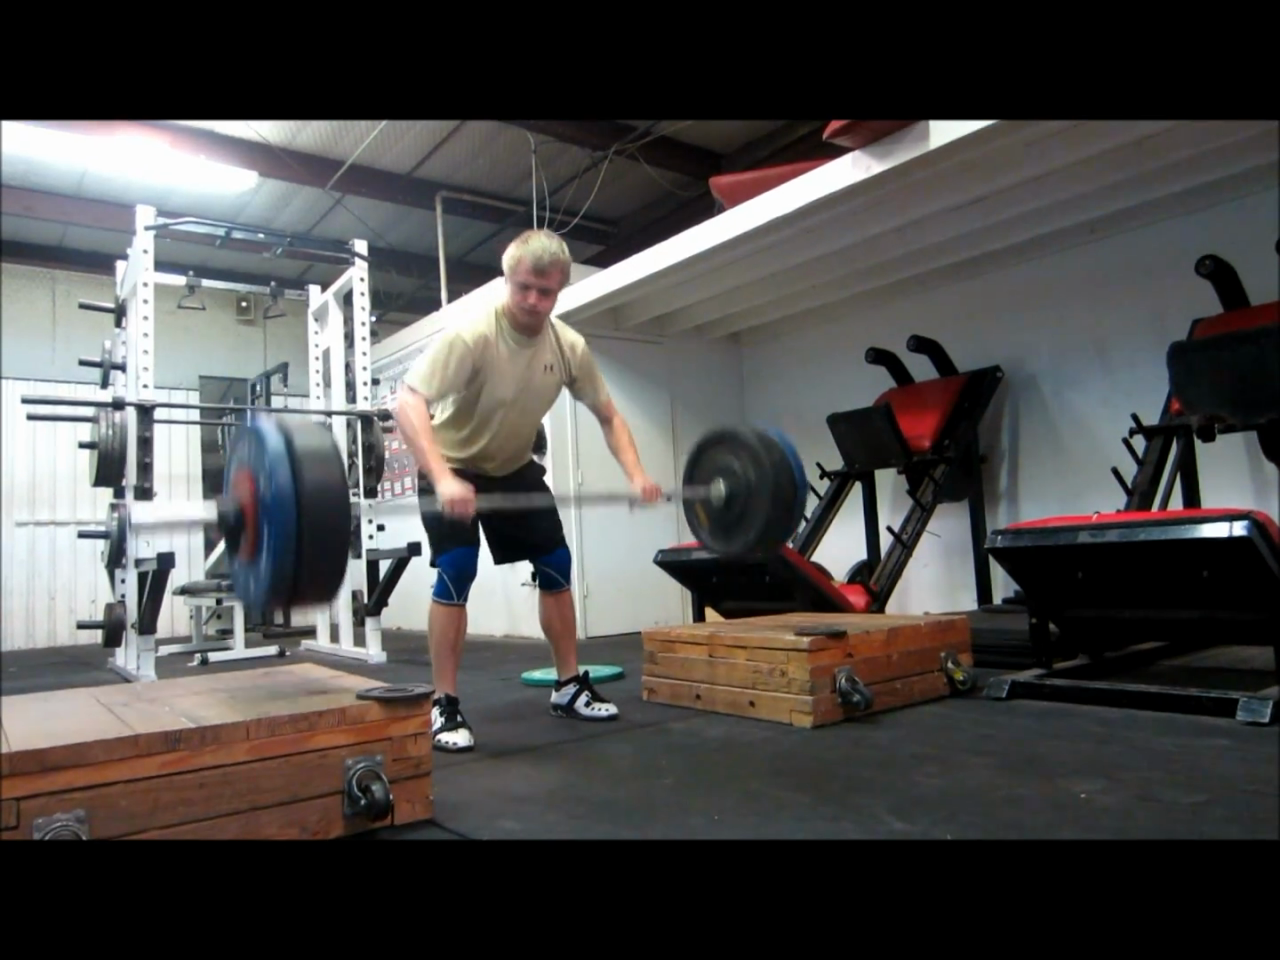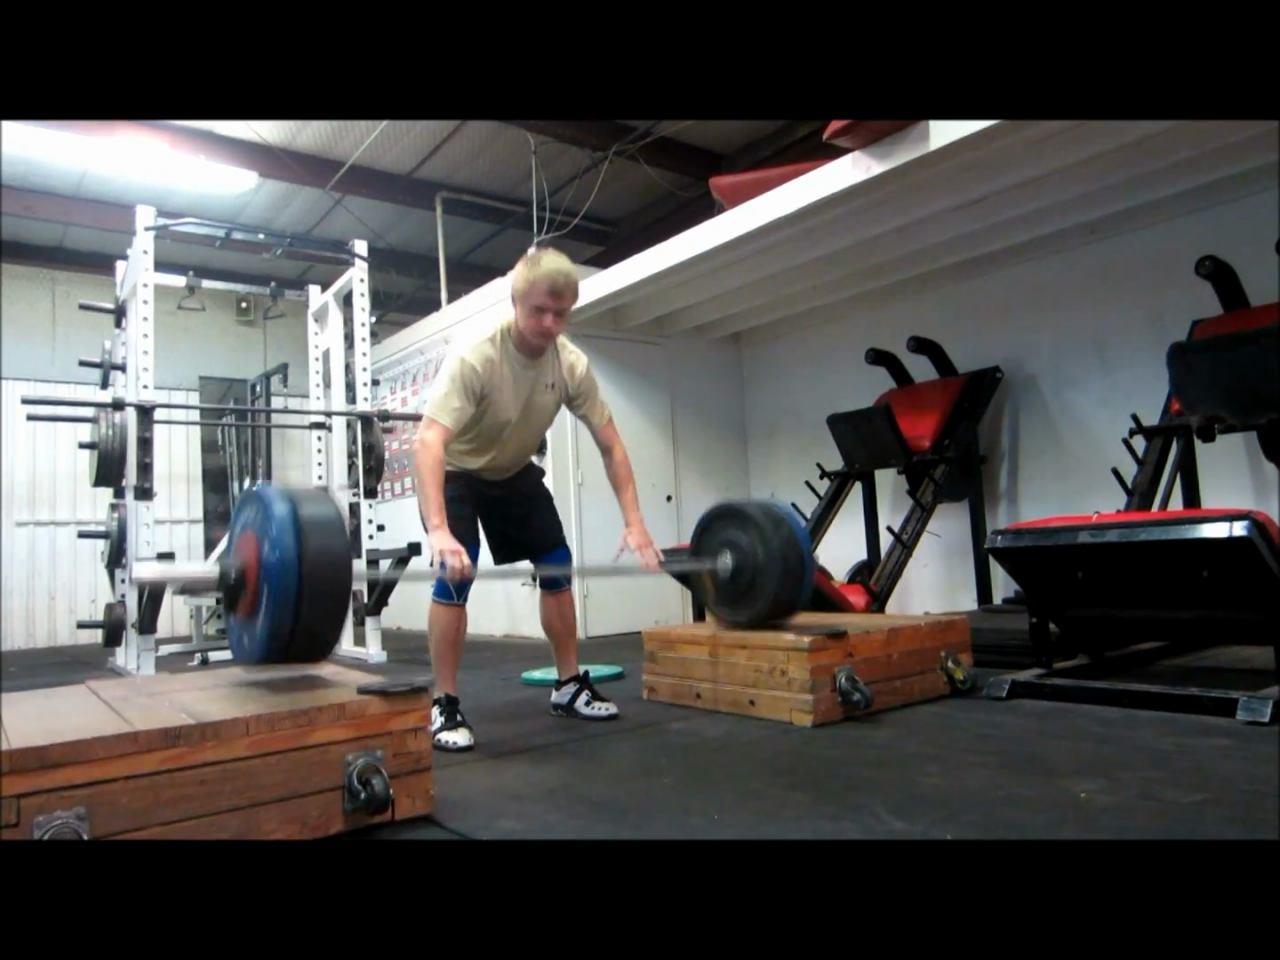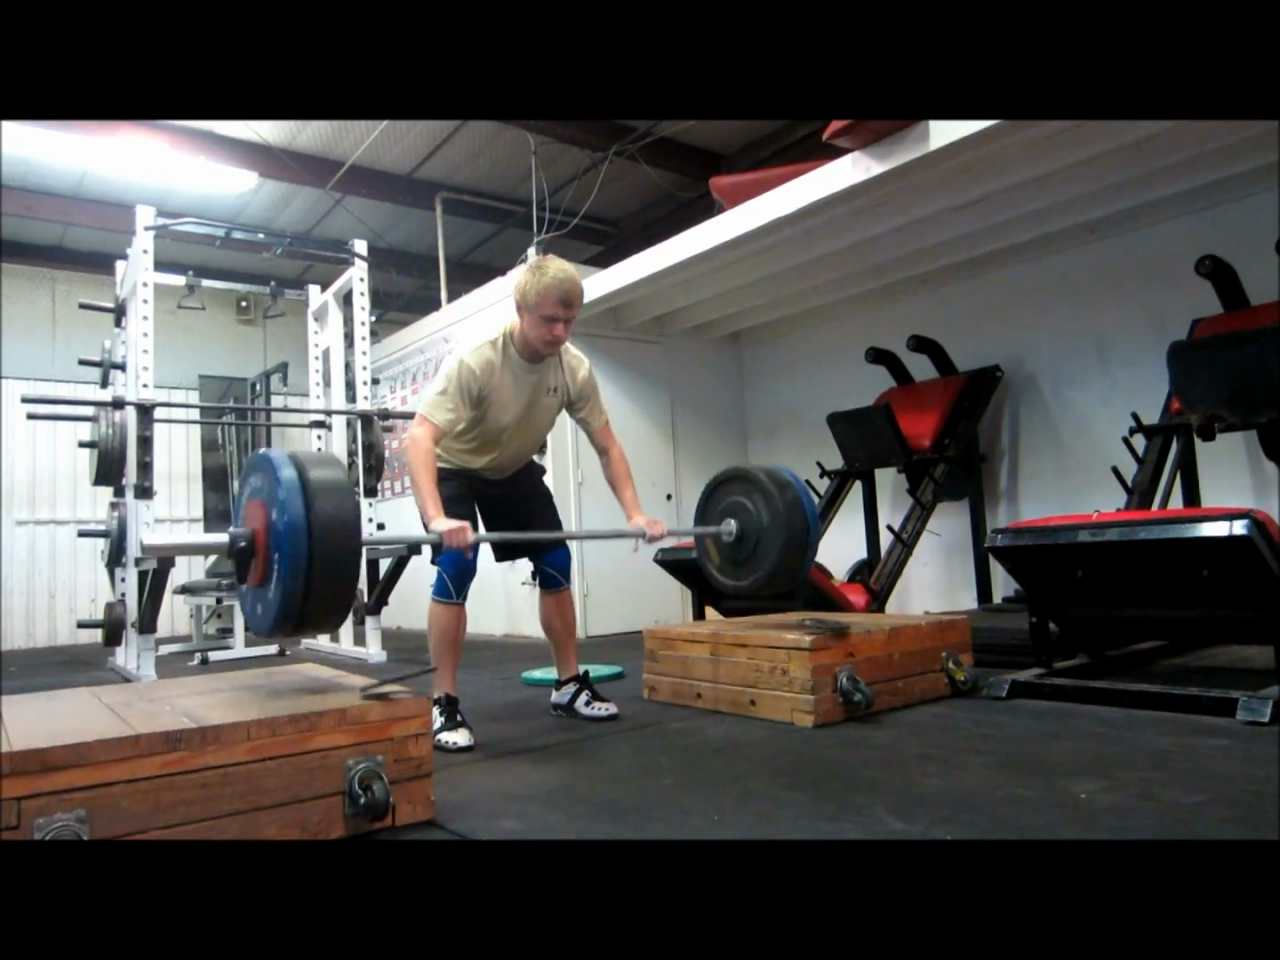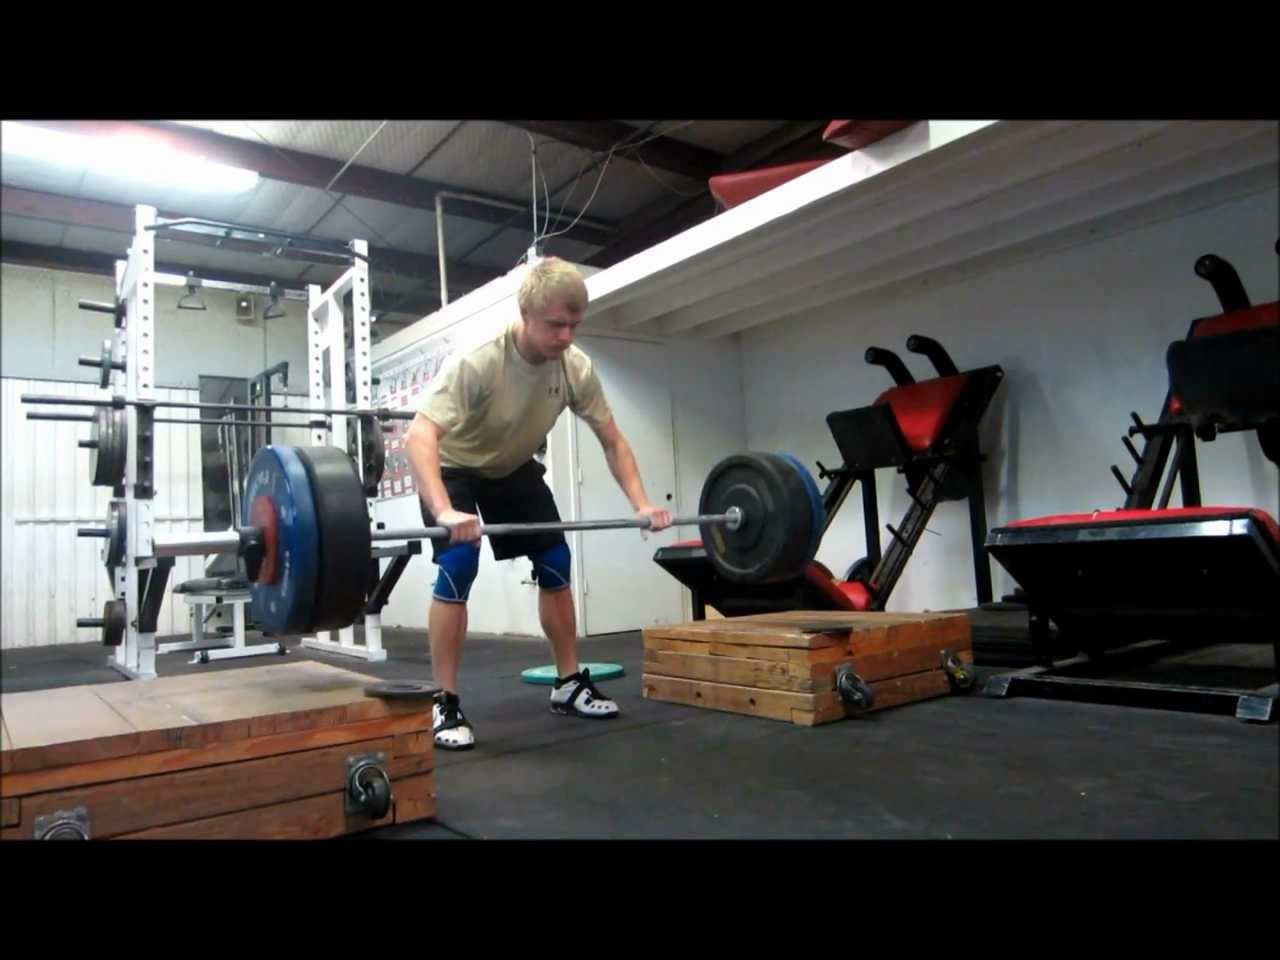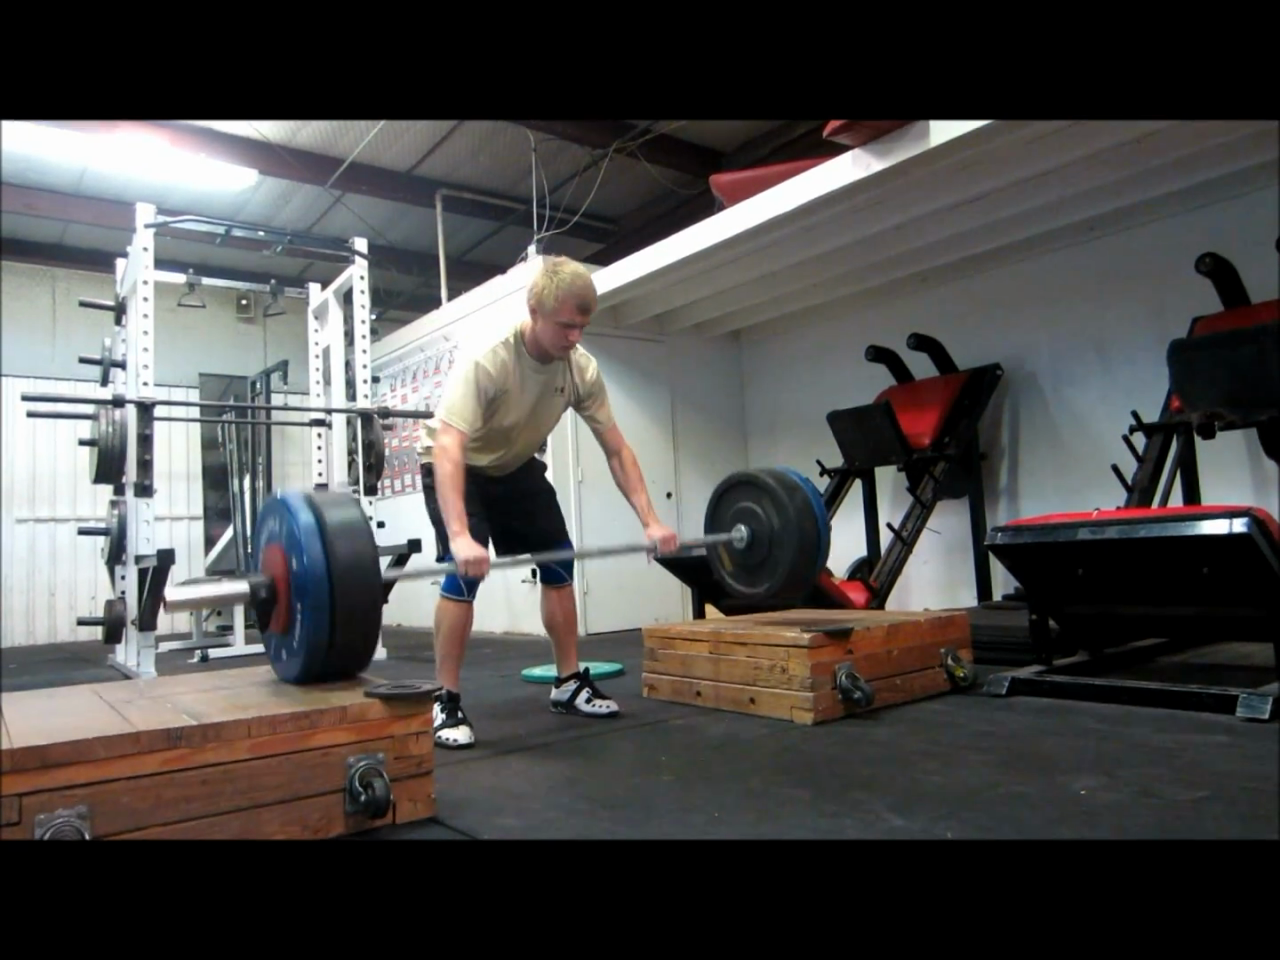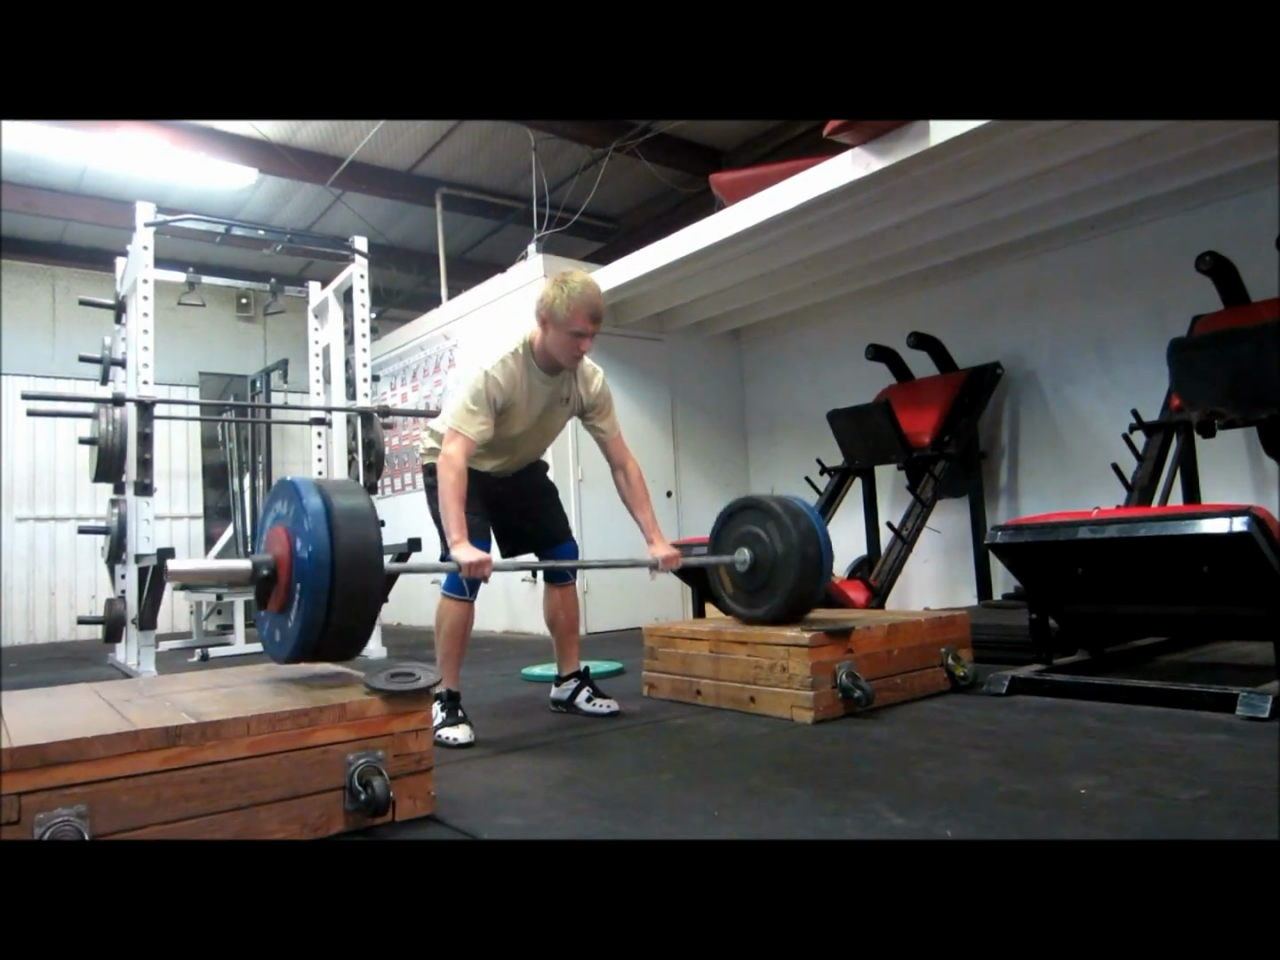
dt=0.1s
person 1, frame 1
left shoulder: (569, 346)
right shoulder: (471, 334)
left elbow: (608, 414)
right elbow: (409, 403)
left wrist: (635, 473)
right wrist: (442, 479)
left hip: (515, 468)
right hip: (457, 470)
left knee: (556, 565)
right knee: (456, 570)
left ankle: (569, 686)
right ankle: (445, 707)
person 1, frame 2
left shoulder: (573, 365)
right shoulder: (477, 358)
left elbow: (610, 444)
right elbow: (429, 441)
left wrist: (633, 524)
right wrist: (439, 534)
left hip: (513, 471)
right hip: (456, 471)
left knee: (557, 565)
right knee: (456, 572)
left ankle: (569, 686)
right ankle: (445, 706)
person 1, frame 3
left shoulder: (575, 368)
right shoulder: (477, 360)
left elbow: (606, 445)
right elbow: (419, 436)
left wrist: (634, 512)
right wrist: (436, 517)
left hip: (515, 470)
right hip: (454, 467)
left knee: (556, 566)
right knee: (456, 571)
left ankle: (569, 685)
right ankle: (445, 706)
person 1, frame 4
left shoulder: (577, 368)
right shoulder: (478, 360)
left elbow: (613, 440)
right elbow: (419, 436)
left wrist: (640, 502)
right wrist: (444, 511)
left hip: (513, 467)
right hip: (454, 465)
left knee: (556, 562)
right knee: (457, 568)
left ankle: (569, 683)
right ankle: (446, 705)
person 1, frame 5
left shoulder: (582, 369)
right shoulder: (489, 361)
left elbow: (616, 449)
right elbow: (446, 446)
left wrist: (649, 520)
right wrist: (460, 538)
left hip: (515, 466)
right hip: (458, 463)
left knee: (559, 561)
right knee: (466, 569)
left ankle: (569, 683)
right ankle: (446, 703)
person 1, frame 6
left shoulder: (589, 380)
right shoulder: (498, 371)
left elbow: (621, 462)
right elbow: (452, 454)
left wrist: (654, 537)
right wrist: (458, 541)
left hip: (517, 466)
right hip: (459, 462)
left knee: (563, 558)
right knee: (469, 567)
left ankle: (569, 682)
right ankle: (447, 701)
